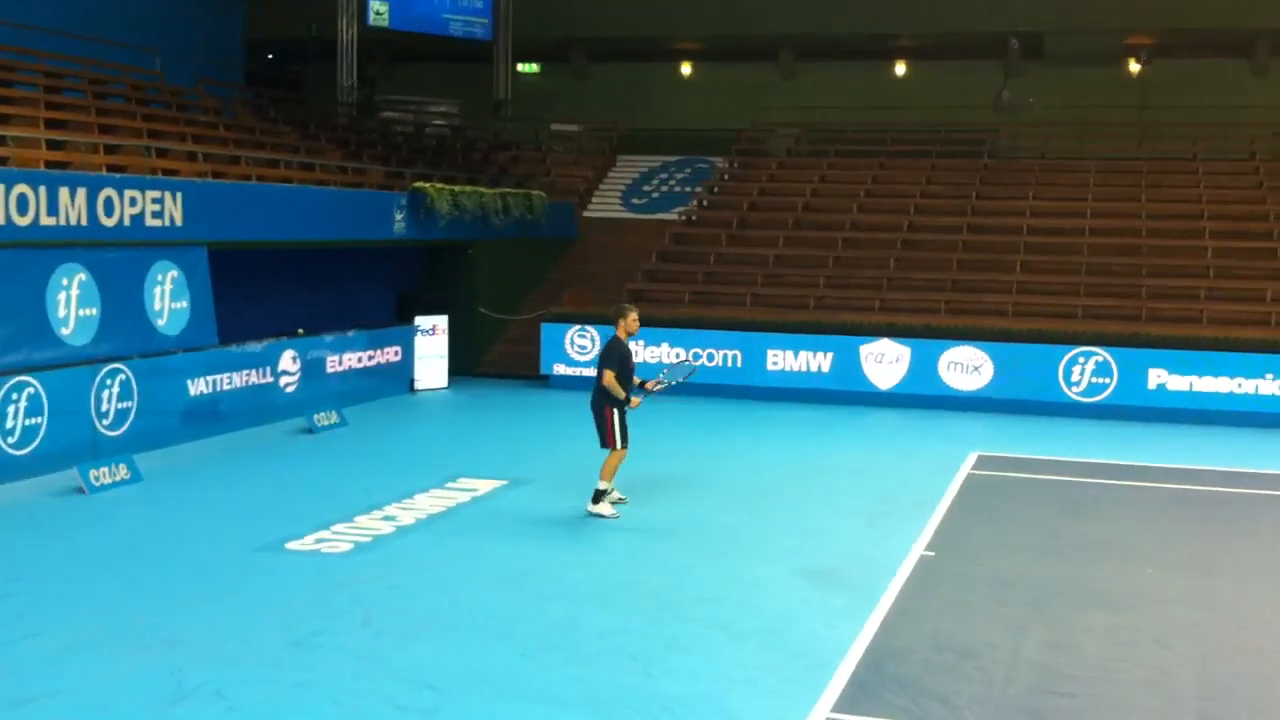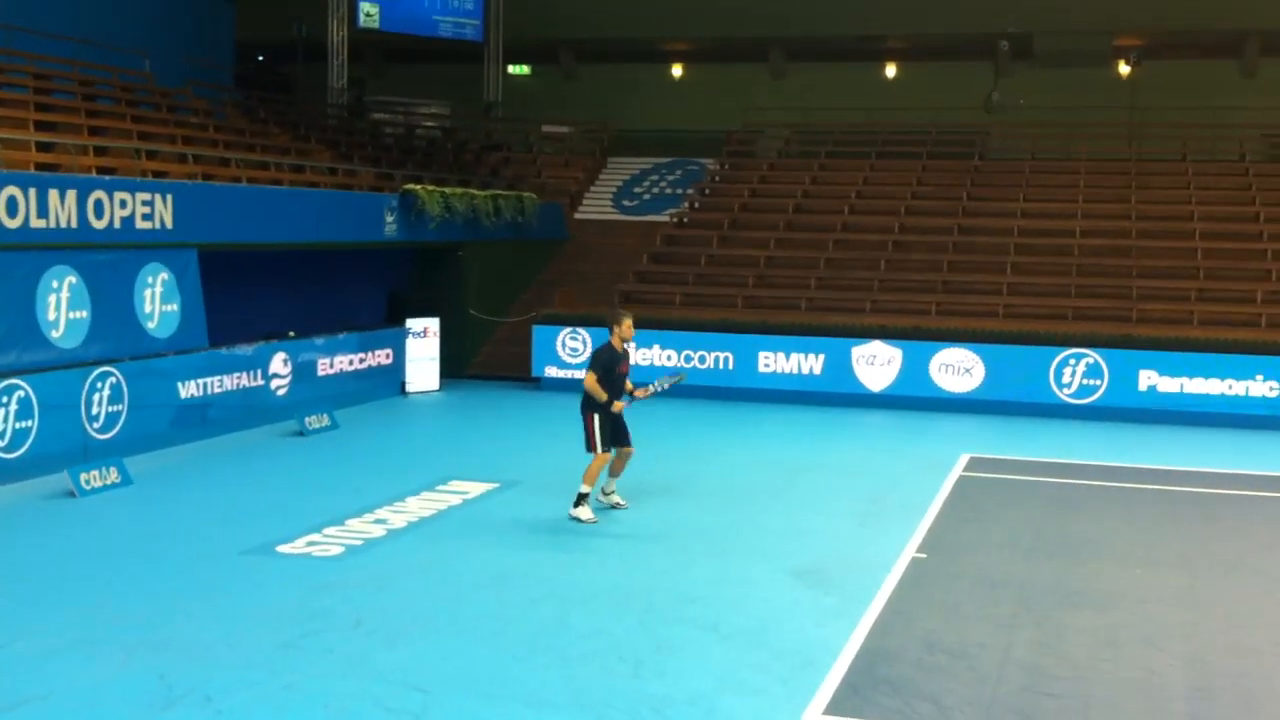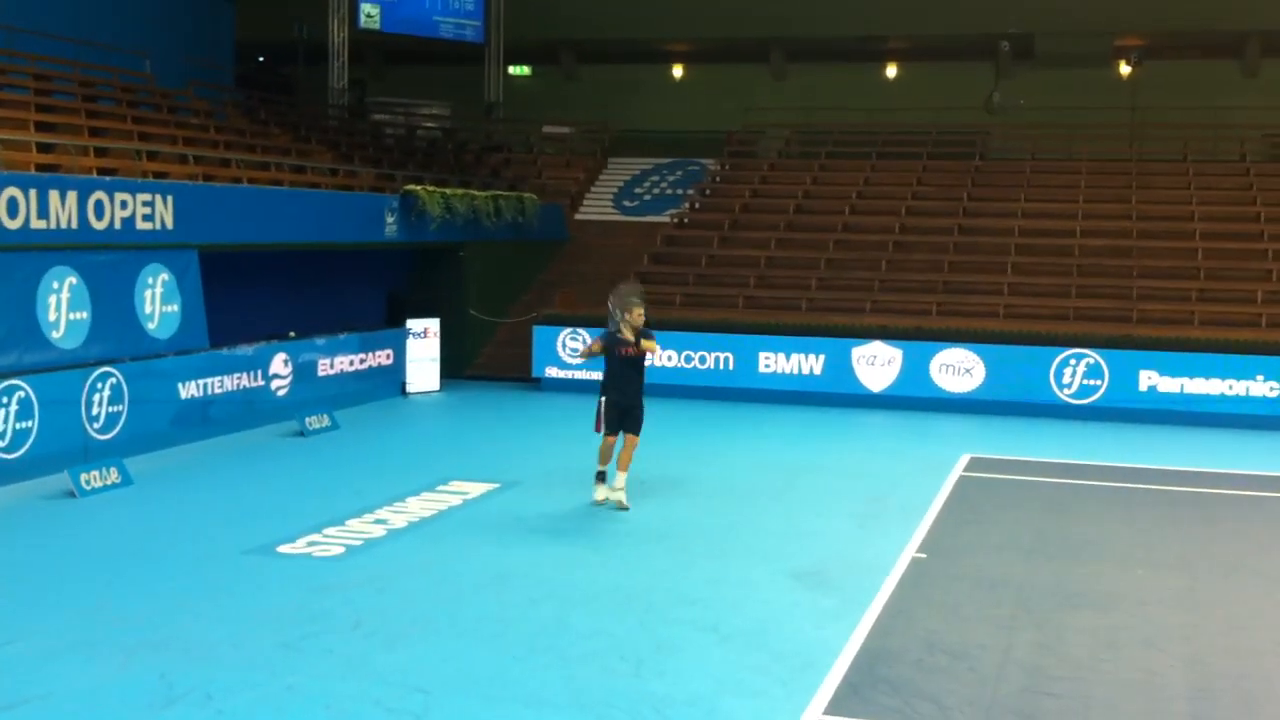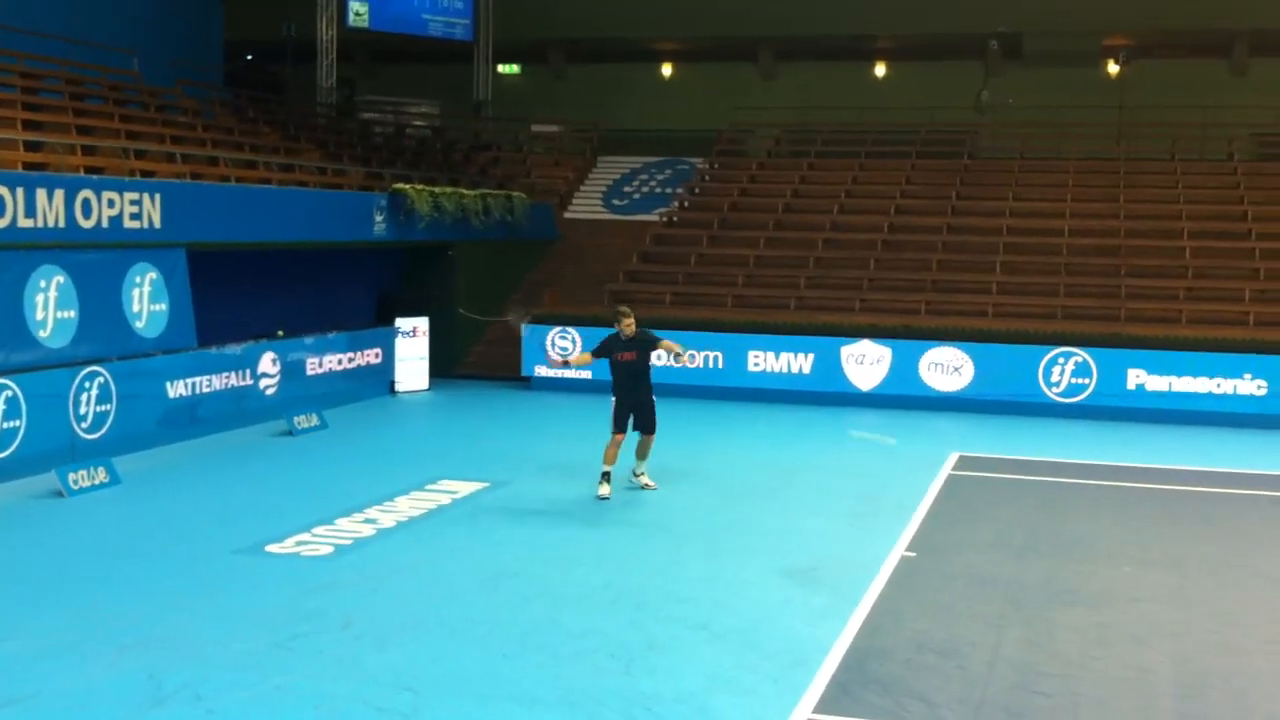
dt=0.4s
person 1, frame 1
left shoulder: (624, 346)
right shoulder: (614, 347)
right elbow: (607, 380)
left wrist: (643, 384)
right wrist: (627, 399)
left hip: (615, 405)
right hip: (607, 406)
left knee: (620, 449)
right knee: (618, 451)
left ankle: (608, 491)
right ankle: (597, 501)
person 1, frame 2
left shoulder: (624, 353)
right shoulder: (603, 353)
right elbow: (589, 382)
left wrist: (633, 392)
right wrist: (609, 402)
left hip: (613, 411)
right hip: (596, 410)
left knee: (625, 452)
right knee: (602, 456)
left ankle: (607, 492)
right ankle: (579, 504)
person 1, frame 3
left shoulder: (645, 336)
right shoulder: (610, 337)
left elbow: (654, 348)
right elbow: (586, 355)
left wrist: (634, 340)
right wrist: (592, 349)
left hip: (634, 398)
right hip: (611, 396)
left knee: (631, 441)
right knee: (609, 440)
left ankle: (618, 488)
right ankle: (600, 480)
person 1, frame 4
left shoulder: (644, 337)
right shoulder: (610, 342)
left elbow: (664, 345)
right elbow: (589, 357)
left wrist: (677, 353)
right wrist: (566, 362)
left hip: (644, 396)
right hip: (621, 397)
left knee: (648, 437)
right knee: (617, 438)
left ankle: (639, 472)
right ankle: (604, 480)
